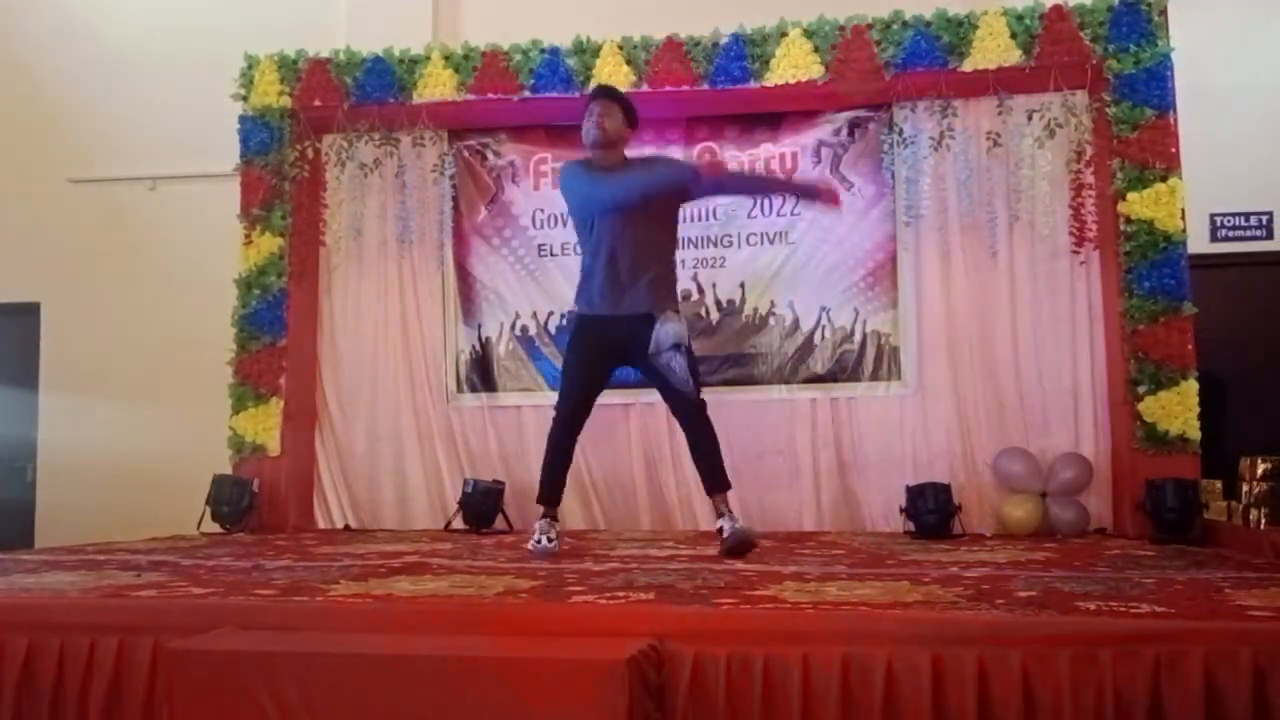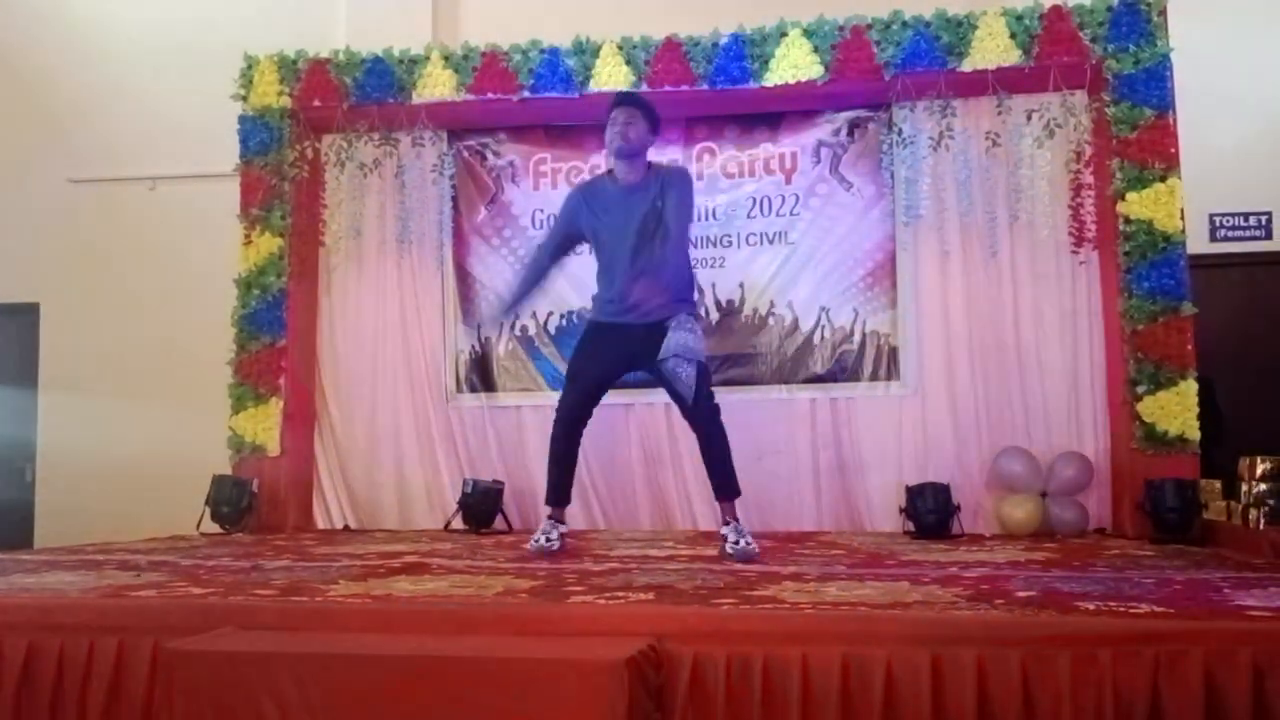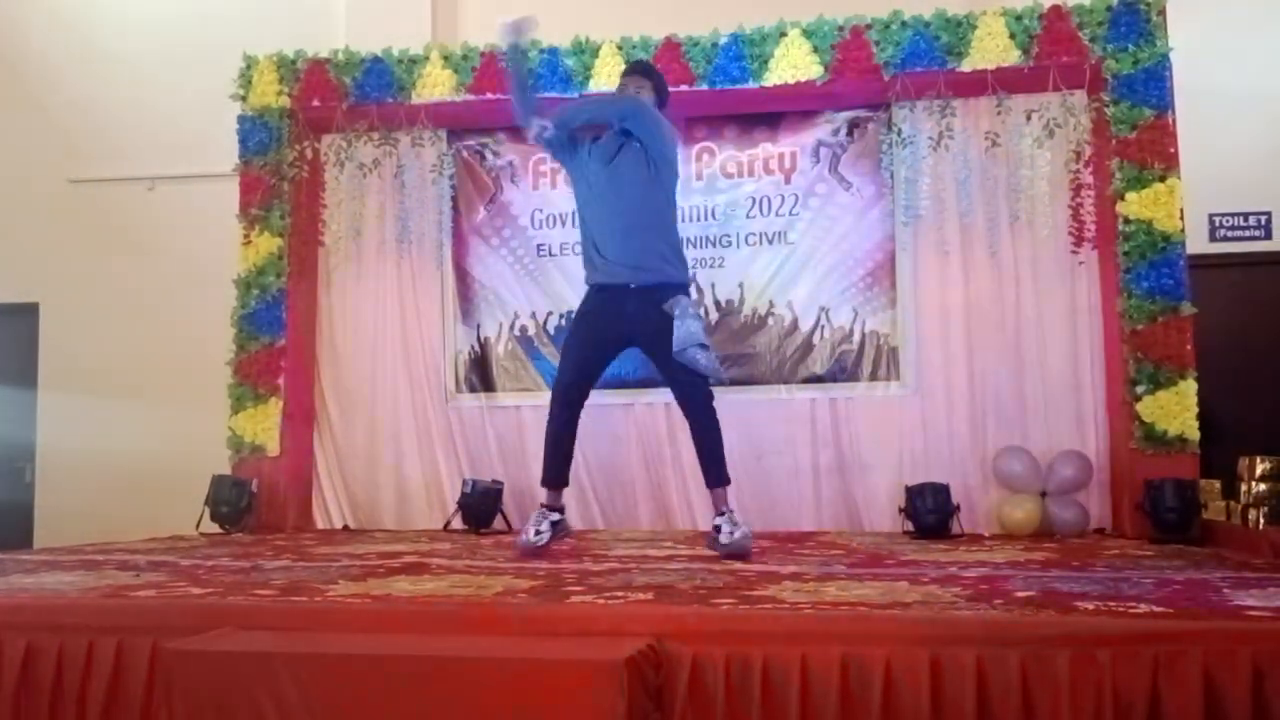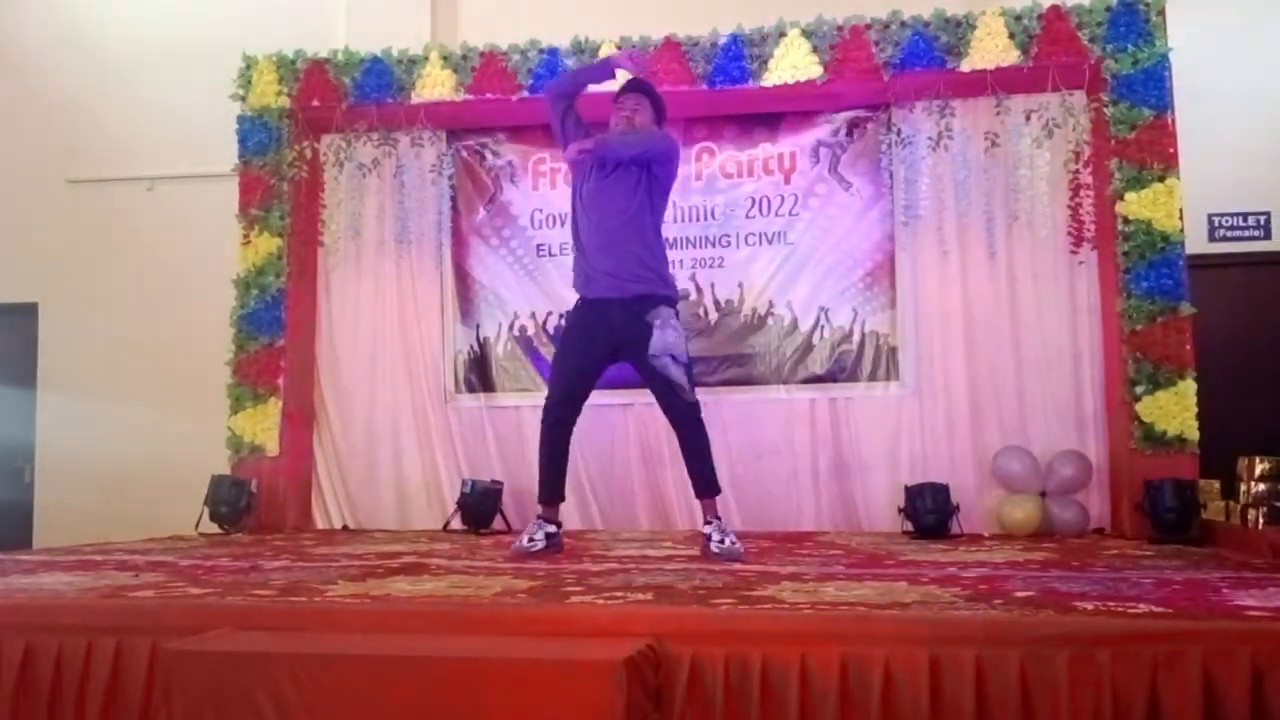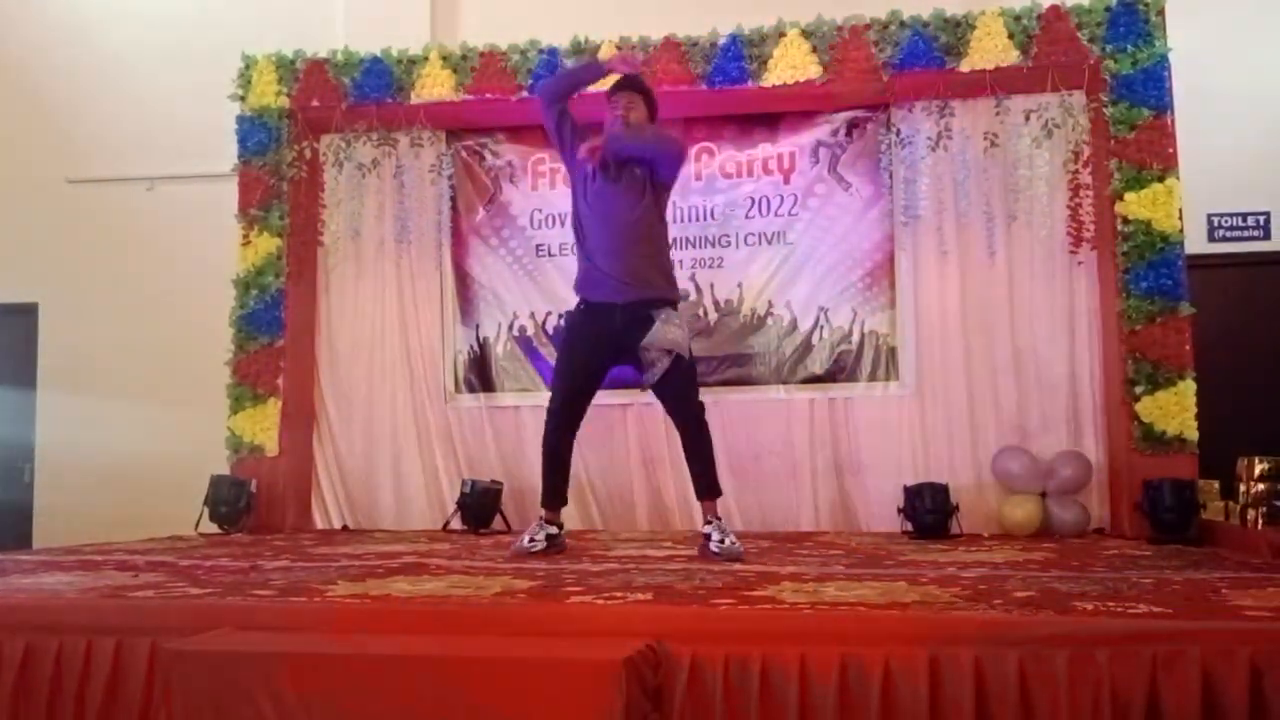
dt=0.2s
person 1, frame 1
left shoulder: (662, 168)
right shoulder: (577, 176)
left elbow: (735, 181)
right elbow: (613, 193)
left wrist: (803, 189)
right wrist: (688, 176)
left hip: (655, 318)
right hip: (596, 320)
left knee: (693, 414)
right knee: (567, 418)
left ankle: (726, 518)
right ankle: (547, 519)
person 1, frame 2
left shoulder: (674, 180)
right shoulder: (585, 196)
left elbow: (677, 239)
right elbow: (547, 255)
left wrist: (657, 286)
right wrist: (506, 309)
left hip: (669, 322)
right hip: (609, 323)
left knee: (705, 416)
right knee: (569, 418)
left ankle: (731, 524)
right ankle: (555, 520)
person 1, frame 3
left shoulder: (659, 140)
right shoulder: (581, 146)
left elbow: (630, 109)
right elbow: (528, 115)
left wrist: (557, 119)
right wrist: (516, 51)
left hip: (663, 295)
right hip: (605, 295)
left knee: (696, 399)
right knee: (565, 394)
left ankle: (723, 517)
right ankle: (551, 509)
person 1, frame 4
left shoulder: (656, 164)
right shoulder: (586, 157)
left elbow: (663, 143)
right elbow: (556, 95)
left wrist: (596, 146)
right wrist: (611, 66)
left hip: (648, 308)
right hip: (592, 310)
left knee: (684, 413)
right knee: (557, 411)
left ankle: (713, 524)
right ankle: (547, 522)
person 1, frame 5
left shoulder: (653, 165)
right shoulder: (583, 158)
left elbow: (670, 144)
right elbow: (547, 97)
left wrist: (610, 142)
right wrist: (602, 67)
left hip: (650, 311)
right hip: (594, 312)
left knee: (689, 414)
right knee: (561, 415)
left ankle: (713, 525)
right ankle: (549, 524)
